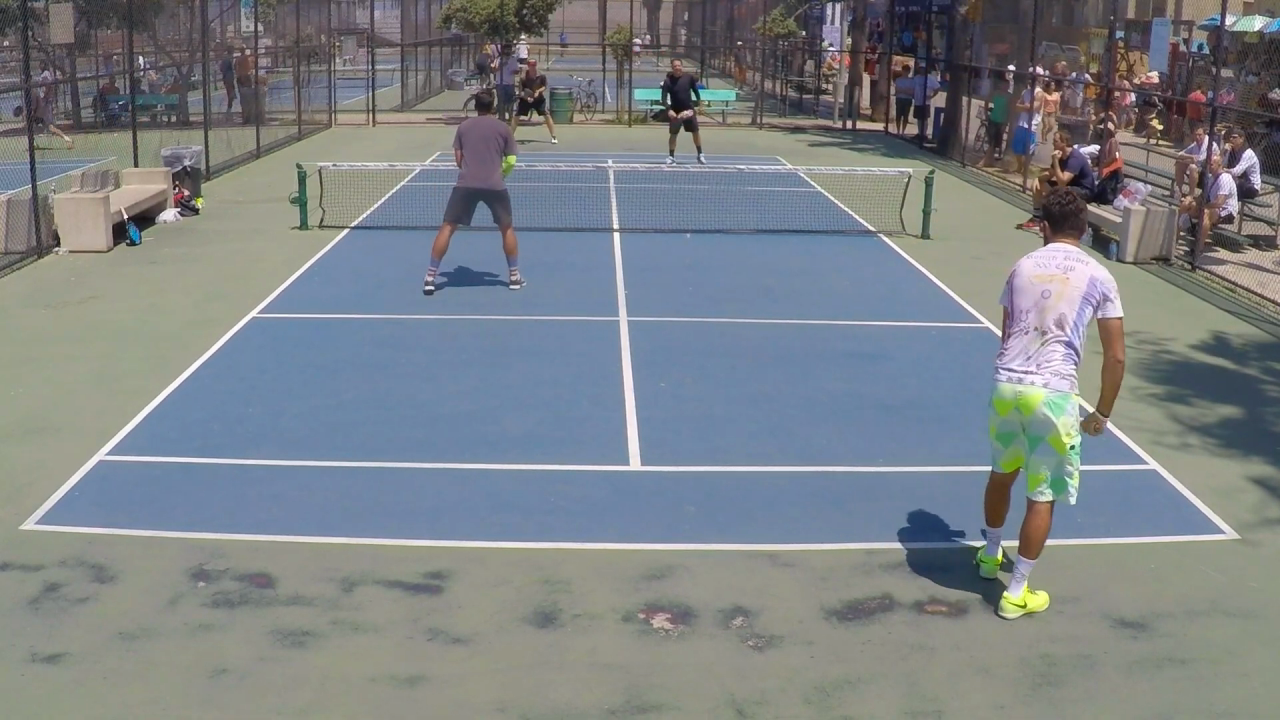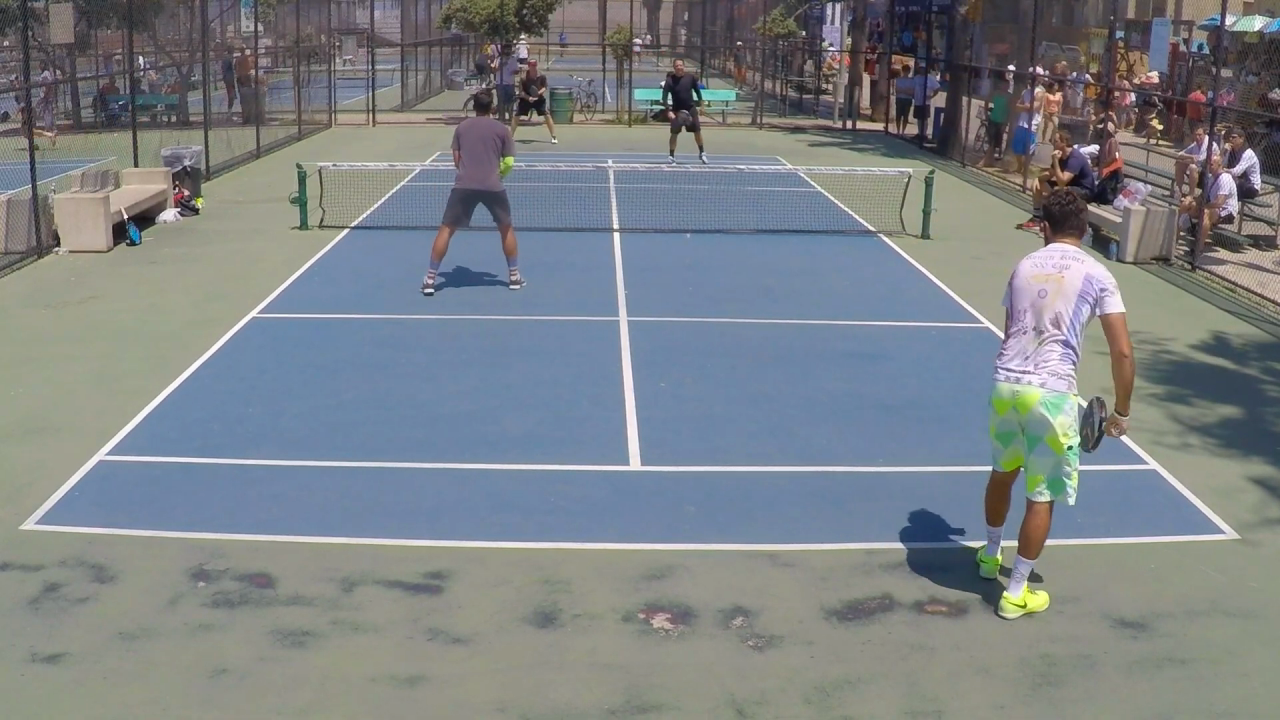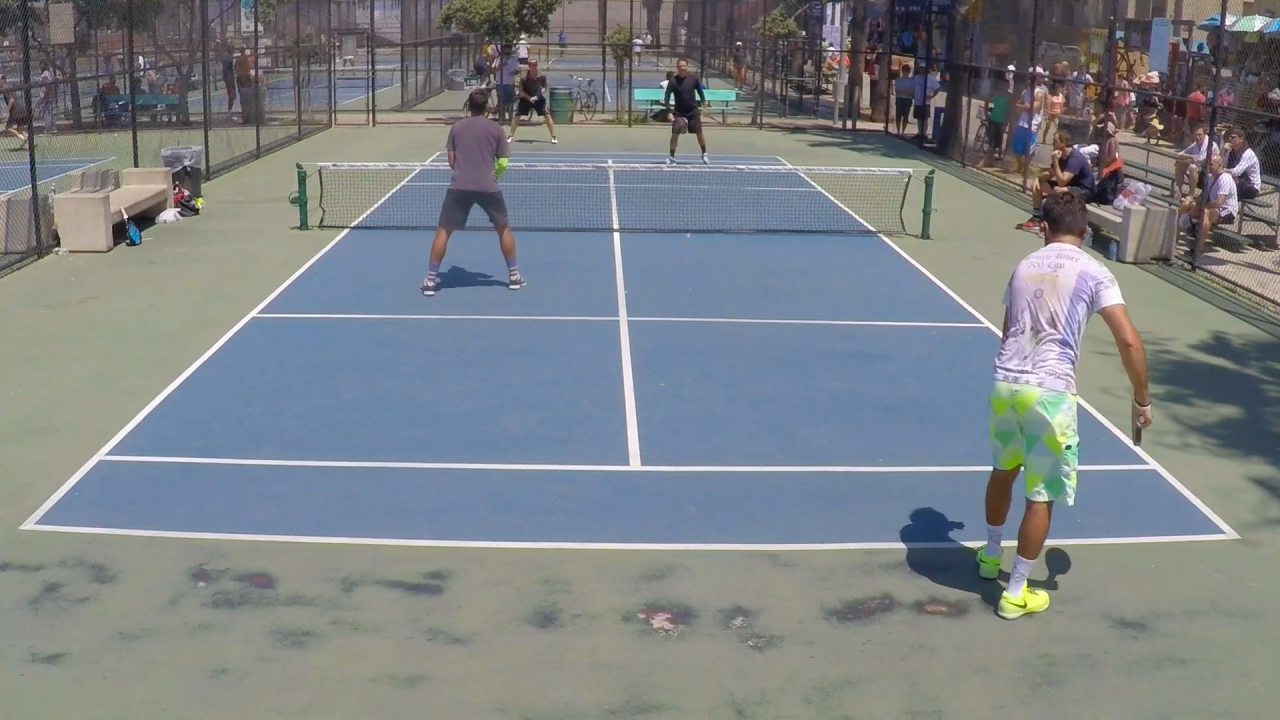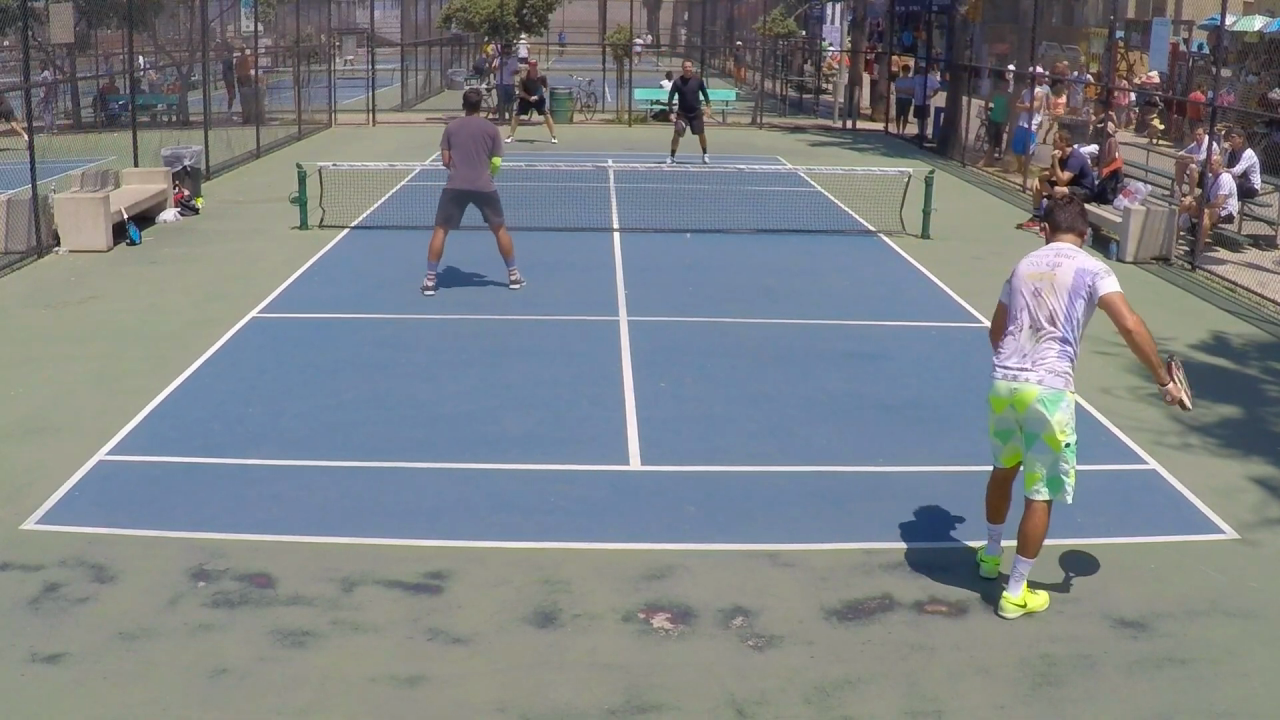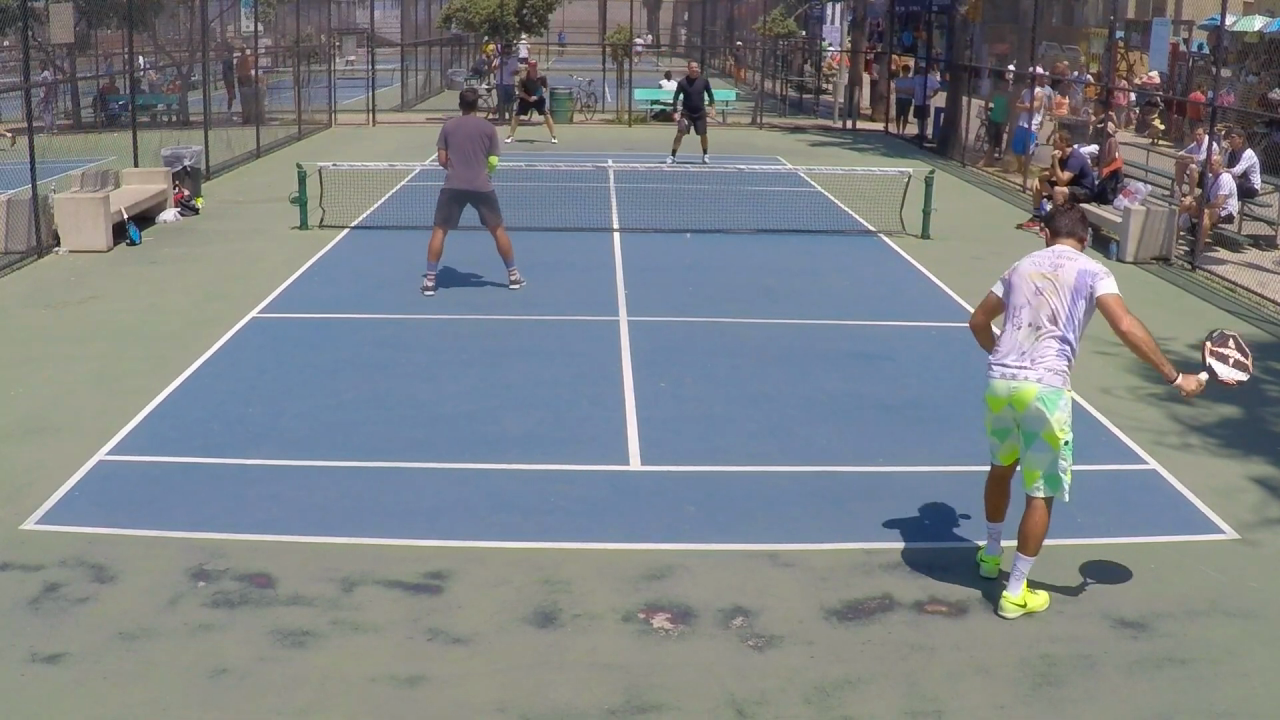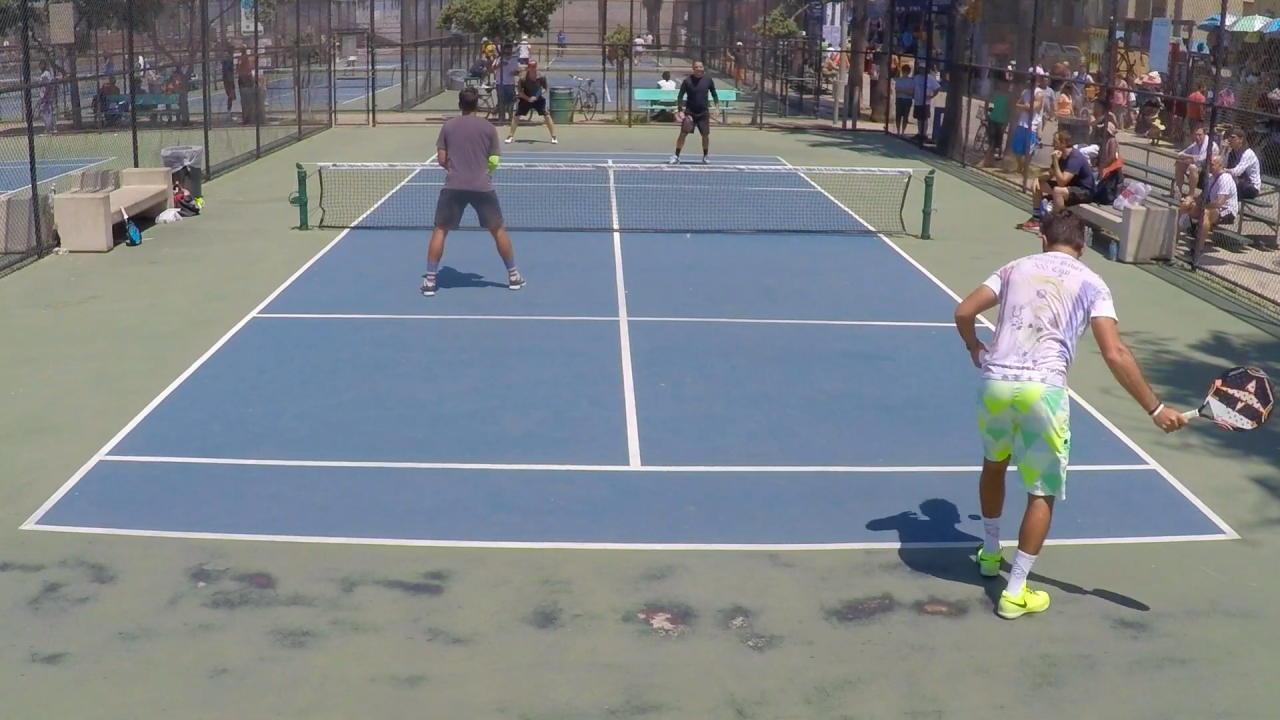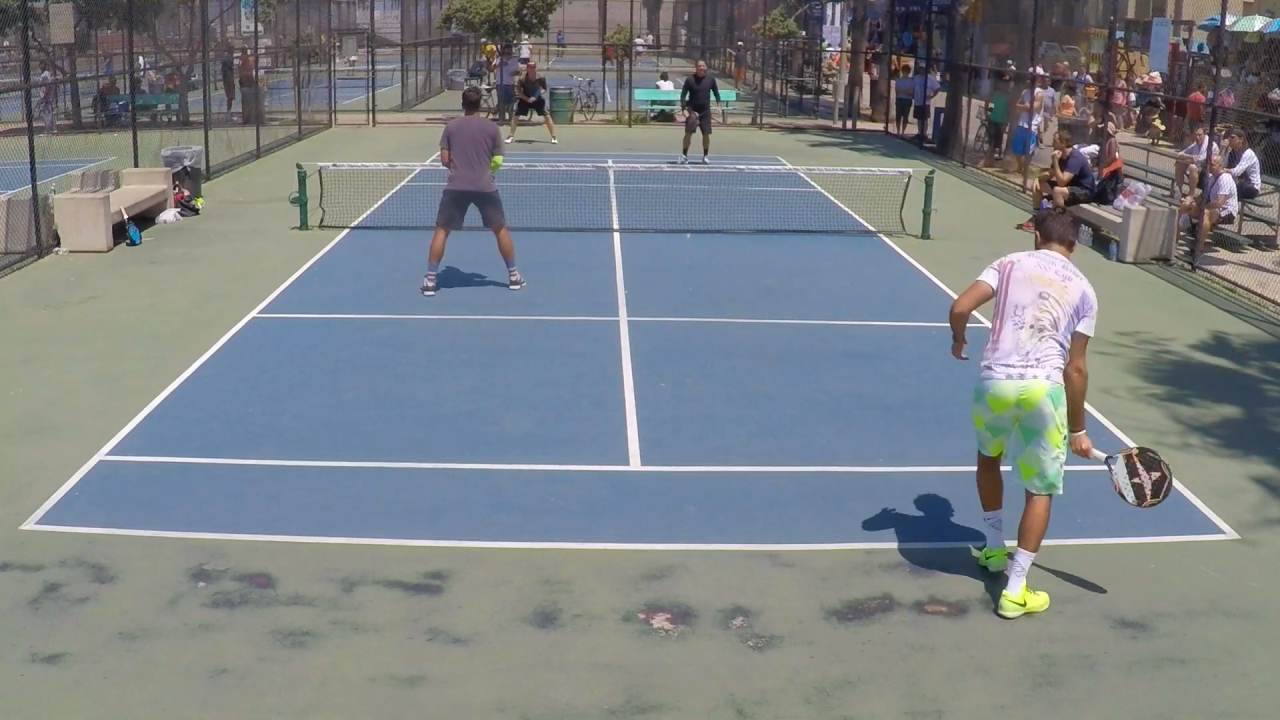
dt=0.1s
person 1, frame 1
left shoulder: (1022, 267)
right shoulder: (1098, 277)
right elbow: (1116, 356)
right wrist: (1102, 413)
left hip: (1005, 385)
right hip: (1053, 394)
left knee: (1001, 475)
right knee: (1042, 497)
left ankle: (990, 555)
right ankle: (1016, 594)
person 1, frame 2
left shoulder: (1024, 266)
right shoulder: (1097, 275)
right elbow: (1122, 351)
right wrist: (1121, 411)
left hip: (1004, 385)
right hip: (1051, 394)
left knee: (1002, 474)
right knee: (1042, 496)
left ankle: (990, 554)
right ankle: (1015, 593)
person 1, frame 3
left shoulder: (1023, 266)
right shoulder: (1093, 272)
right elbow: (1129, 342)
right wrist: (1142, 402)
left hip: (1003, 384)
right hip: (1049, 393)
left knee: (1002, 472)
right knee: (1041, 496)
left ankle: (991, 555)
right ankle: (1016, 593)
person 1, frame 4
left shoulder: (1025, 265)
right shoulder: (1091, 268)
left elbow: (997, 330)
right elbow: (1130, 325)
right wrist: (1165, 381)
left hip: (1002, 383)
right hip: (1047, 391)
left knee: (1003, 469)
right knee: (1041, 494)
left ankle: (990, 554)
right ankle: (1015, 593)
person 1, frame 5
left shoulder: (1020, 267)
right shoulder: (1090, 271)
left elbow: (978, 321)
right elbow: (1127, 327)
right wrist: (1175, 377)
left hip: (998, 382)
right hip: (1045, 389)
left knee: (1001, 468)
right knee: (1041, 493)
left ankle: (991, 554)
right ankle: (1015, 592)
person 1, frame 6
left shoulder: (1015, 268)
right shoulder: (1088, 282)
left elbow: (963, 314)
right elbow: (1113, 353)
left wrist: (976, 351)
right wrist: (1154, 407)
left hip: (994, 384)
right hip: (1043, 391)
left knee: (993, 463)
right knee: (1041, 494)
left ankle: (988, 553)
right ankle: (1014, 592)
person 1, frame 7
left shoulder: (1010, 263)
right shoulder: (1083, 289)
left elbow: (959, 309)
right elbow: (1075, 368)
left wrist: (958, 341)
right wrist: (1078, 430)
left hip: (995, 383)
right hip: (1044, 389)
left knee: (988, 458)
right knee: (1041, 491)
left ankle: (994, 550)
right ankle: (1015, 591)
person 2, frame 1
left shoulder: (464, 127)
right shoulder: (504, 128)
left elbow: (459, 160)
right elbow: (511, 162)
left hip: (466, 184)
right hip: (495, 186)
left knee: (447, 227)
right knee: (507, 228)
left ankle: (431, 276)
right ankle: (514, 276)
person 2, frame 2
left shoulder: (462, 127)
right shoulder: (501, 129)
left elbow: (457, 160)
right elbow: (509, 163)
left hip: (464, 186)
right hip: (493, 187)
left knee: (446, 229)
right knee: (506, 229)
left ankle: (431, 278)
right ankle: (514, 276)
person 2, frame 3
left shoulder: (457, 128)
right shoulder: (496, 129)
left elbow: (451, 161)
right elbow: (503, 163)
left hip: (459, 186)
right hip: (488, 187)
left knee: (444, 231)
right knee: (503, 229)
left ankle: (430, 280)
right ankle: (514, 276)
person 2, frame 4
left shoulder: (451, 127)
right shoulder: (491, 129)
left elbow: (445, 160)
right elbow: (496, 163)
left hip: (455, 186)
right hip: (484, 187)
left knee: (440, 230)
right knee: (500, 229)
left ankle: (430, 280)
right ankle: (514, 275)
person 2, frame 5
left shoulder: (448, 126)
right shoulder: (488, 128)
left elbow: (442, 160)
right elbow: (493, 162)
left hip: (453, 186)
right hip: (482, 187)
left knee: (439, 230)
right knee: (497, 229)
left ankle: (430, 280)
right ankle: (513, 276)
person 2, frame 6
left shoulder: (448, 126)
right shoulder: (488, 128)
left elbow: (442, 160)
right elbow: (494, 162)
left hip: (453, 186)
right hip: (482, 187)
left knee: (440, 231)
right knee: (498, 230)
left ankle: (430, 280)
right ankle: (513, 276)
person 2, frame 7
left shoulder: (451, 127)
right shoulder: (491, 128)
left elbow: (444, 160)
right elbow: (497, 162)
left hip: (456, 187)
right hip: (485, 187)
left knee: (442, 231)
right knee: (501, 230)
left ankle: (431, 280)
right ankle: (513, 276)
